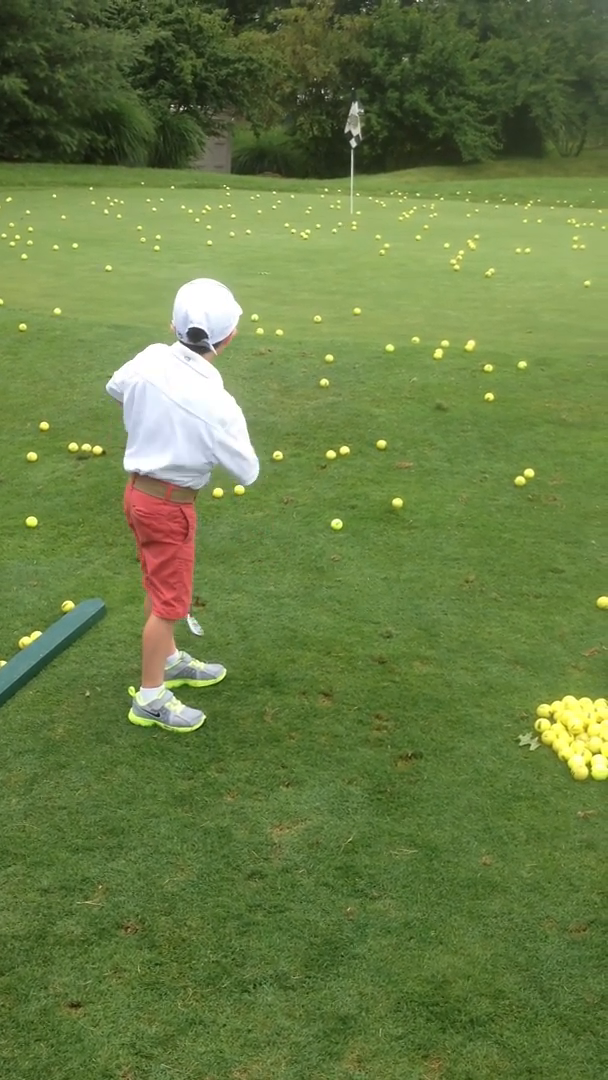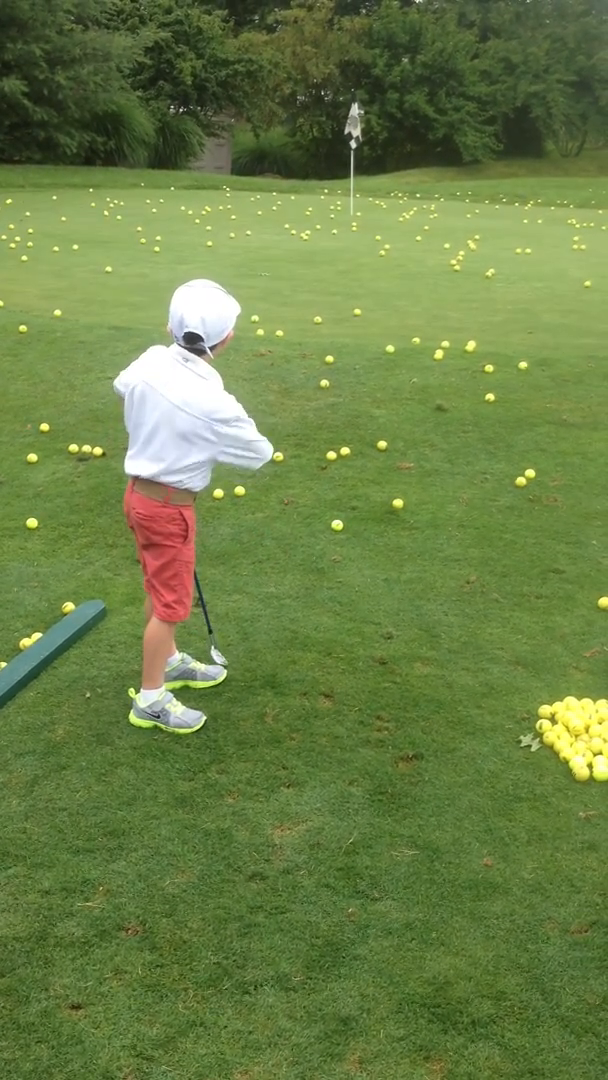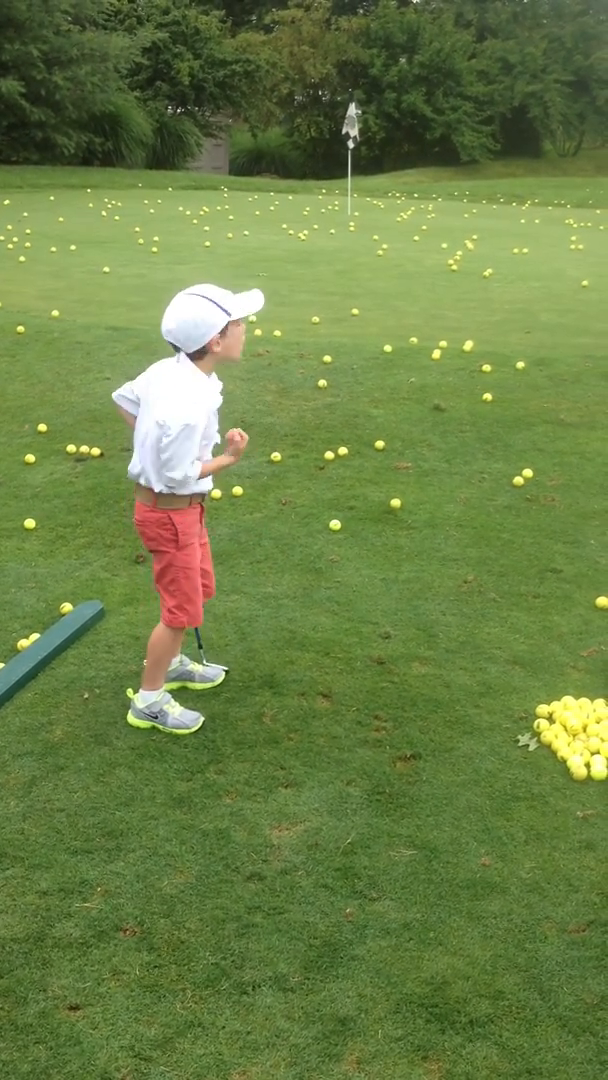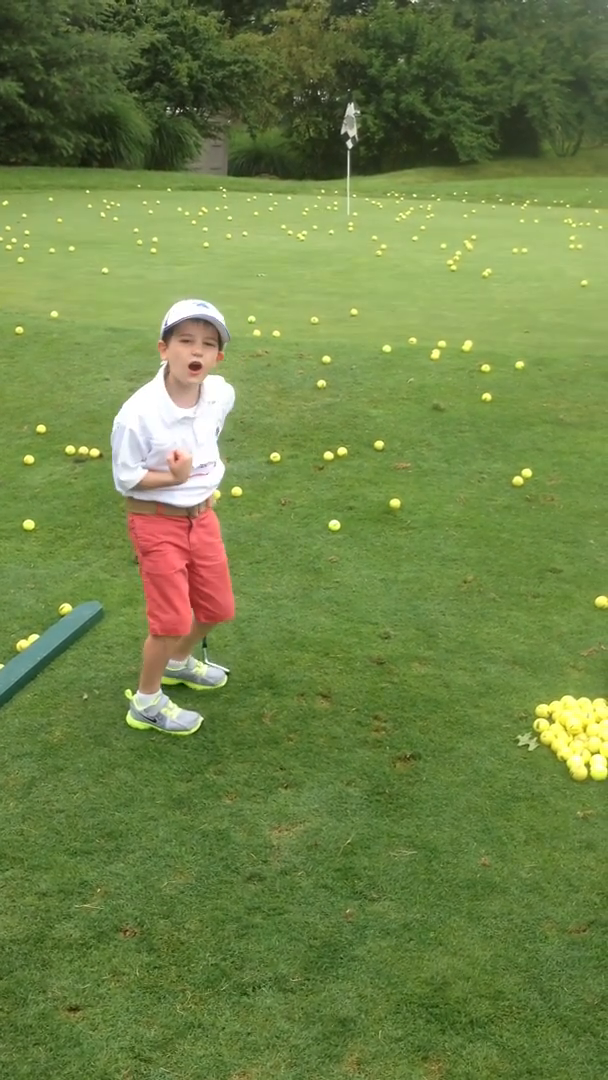
dt=0.3s
person 1, frame 1
left shoulder: (150, 359)
right shoulder: (215, 403)
left elbow: (117, 389)
right elbow: (247, 472)
right wrist: (240, 448)
left hip: (138, 489)
right hip: (170, 504)
left knee: (161, 588)
right knee: (168, 599)
left ankle: (168, 660)
right ankle: (149, 697)
person 1, frame 2
left shoulder: (150, 361)
right shoulder: (212, 404)
left elbow: (124, 388)
right elbow: (260, 453)
right wrist: (232, 434)
left hip: (139, 491)
right hip: (168, 505)
left knee: (162, 590)
right knee: (169, 602)
left ankle: (168, 661)
right ankle: (150, 699)
person 1, frame 3
left shoulder: (165, 371)
right shoulder: (183, 405)
left elbow: (123, 402)
right elbow: (172, 478)
right wrist: (227, 458)
left hip: (187, 507)
right hip: (169, 513)
left knee: (193, 591)
right knee: (183, 610)
left ankle: (171, 662)
right ankle: (148, 699)
person 1, frame 4
left shoulder: (221, 392)
right shoulder: (136, 413)
right elbow: (125, 477)
left wrist: (209, 463)
right wrist: (172, 478)
left hip: (201, 515)
right hip: (156, 523)
left knee: (217, 608)
right knee: (171, 621)
left ankle: (178, 661)
right ankle: (146, 702)
